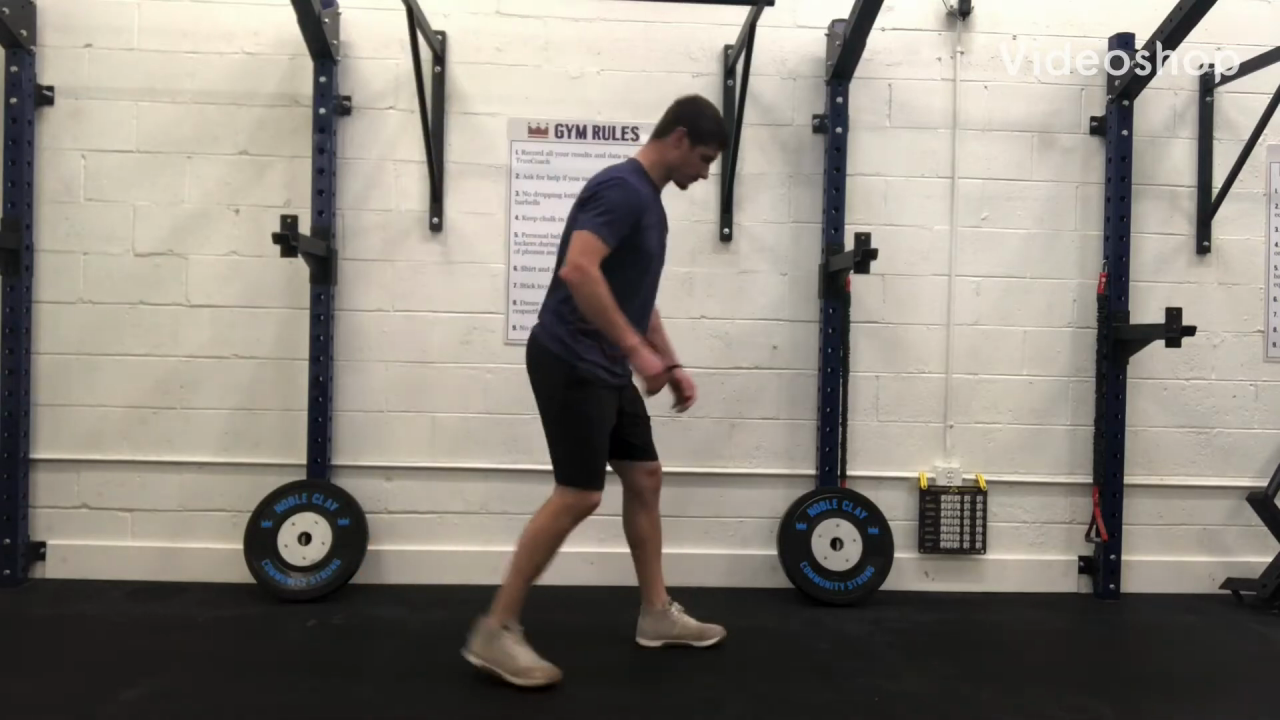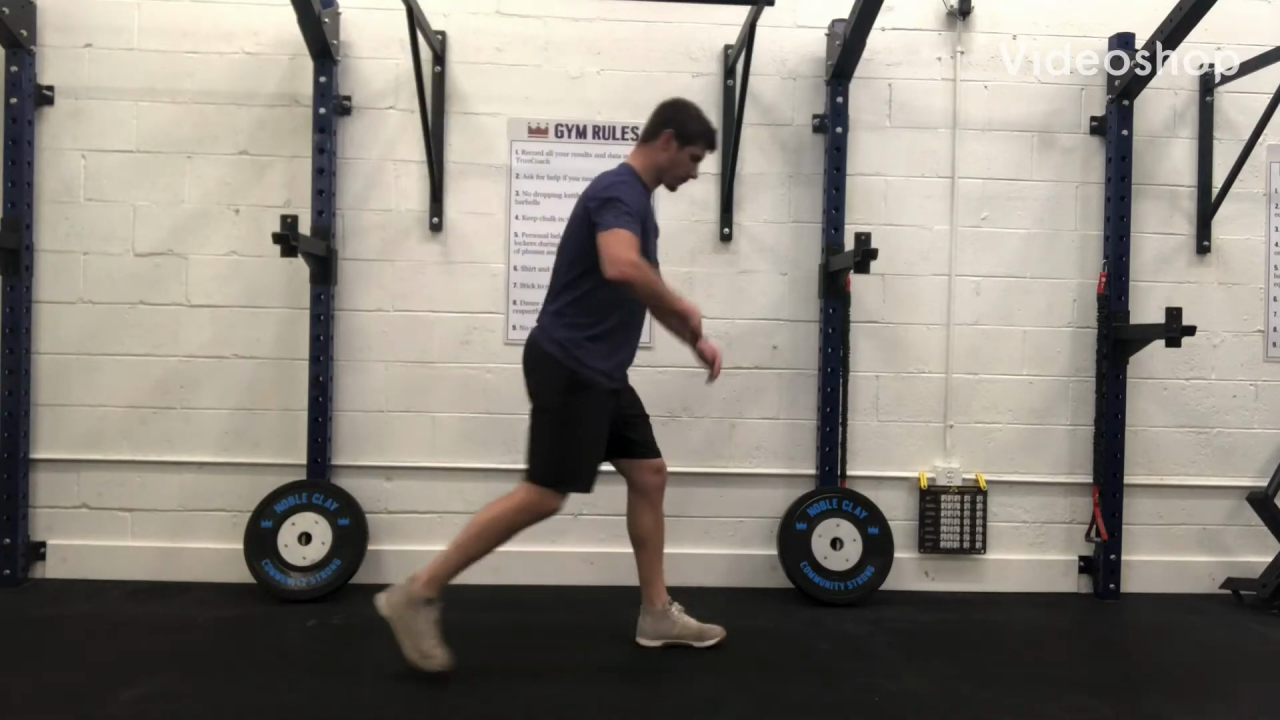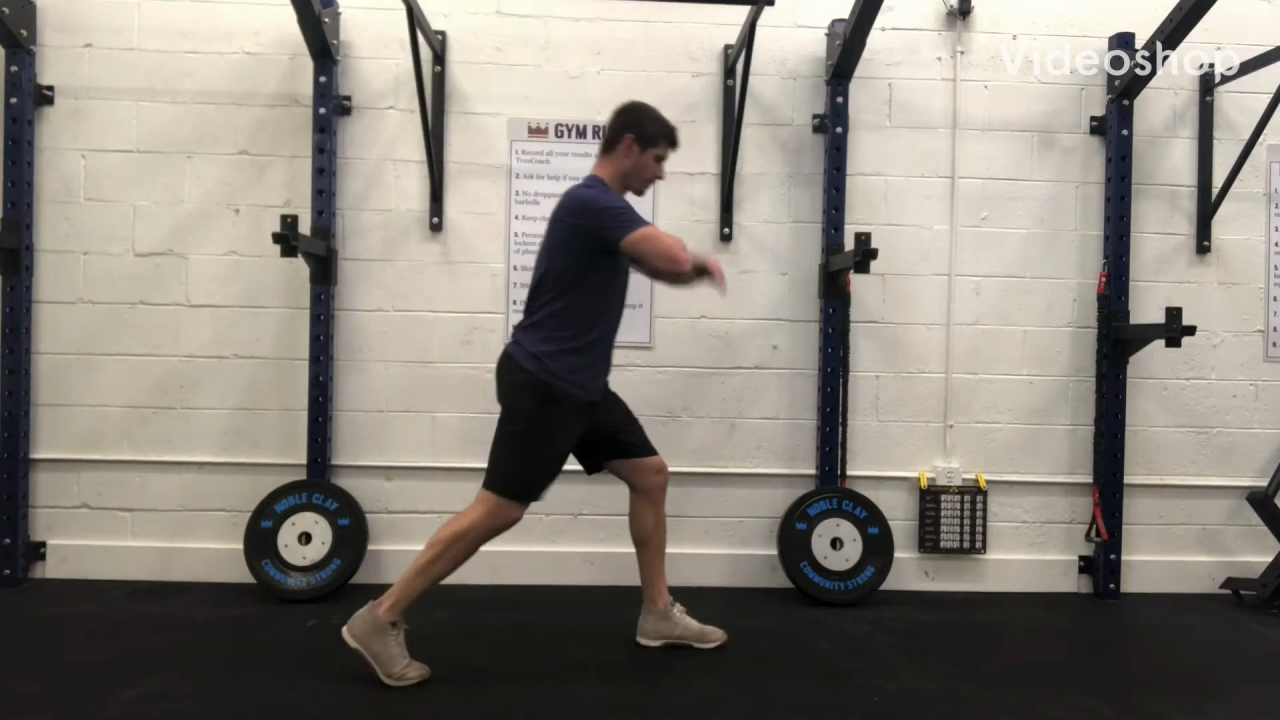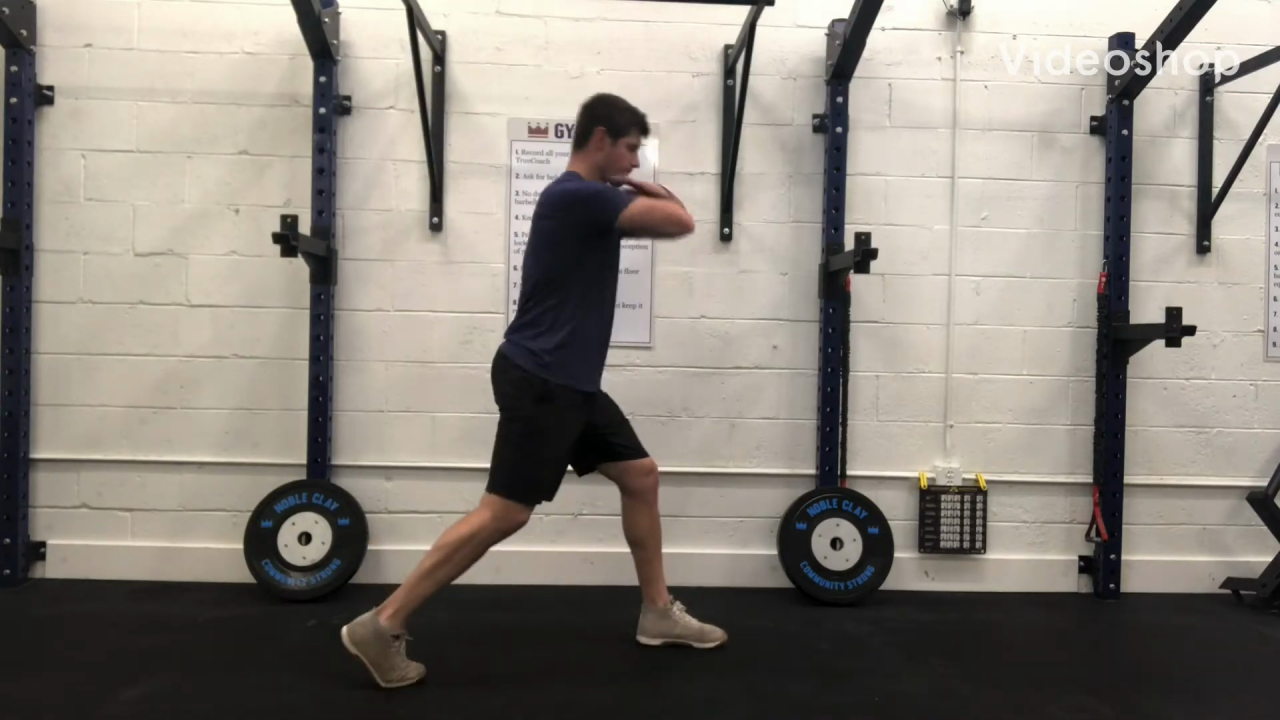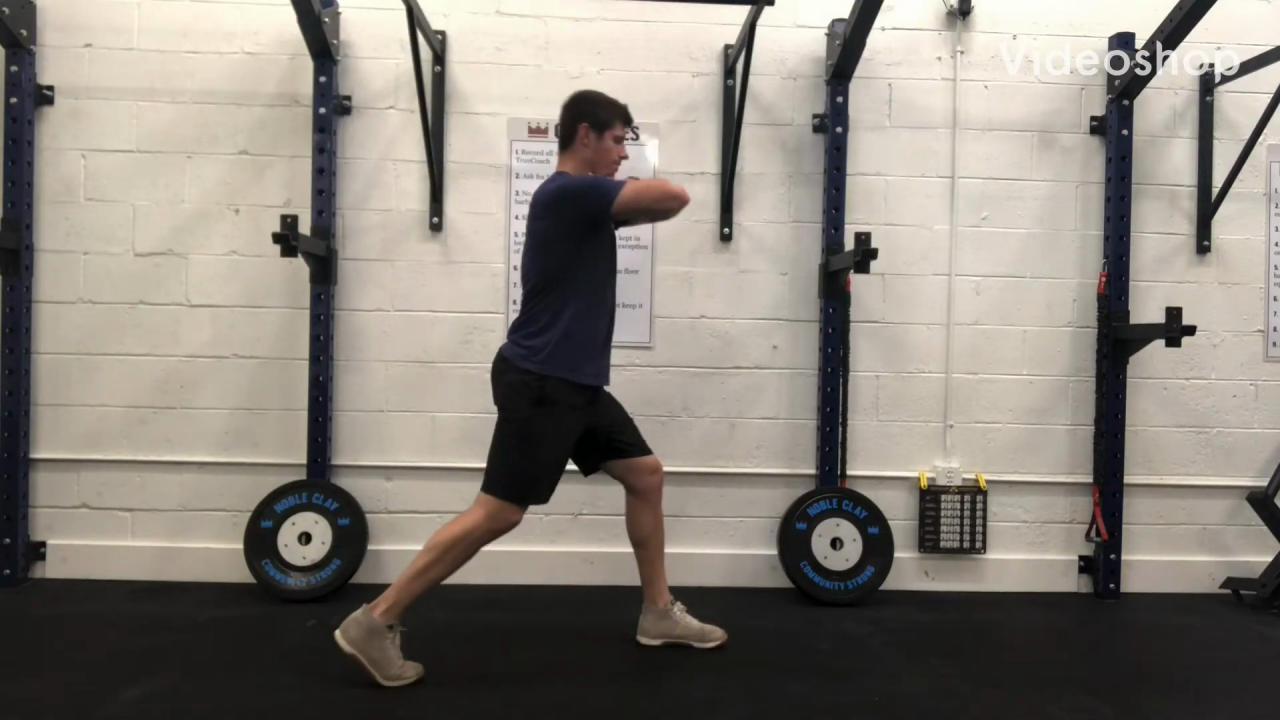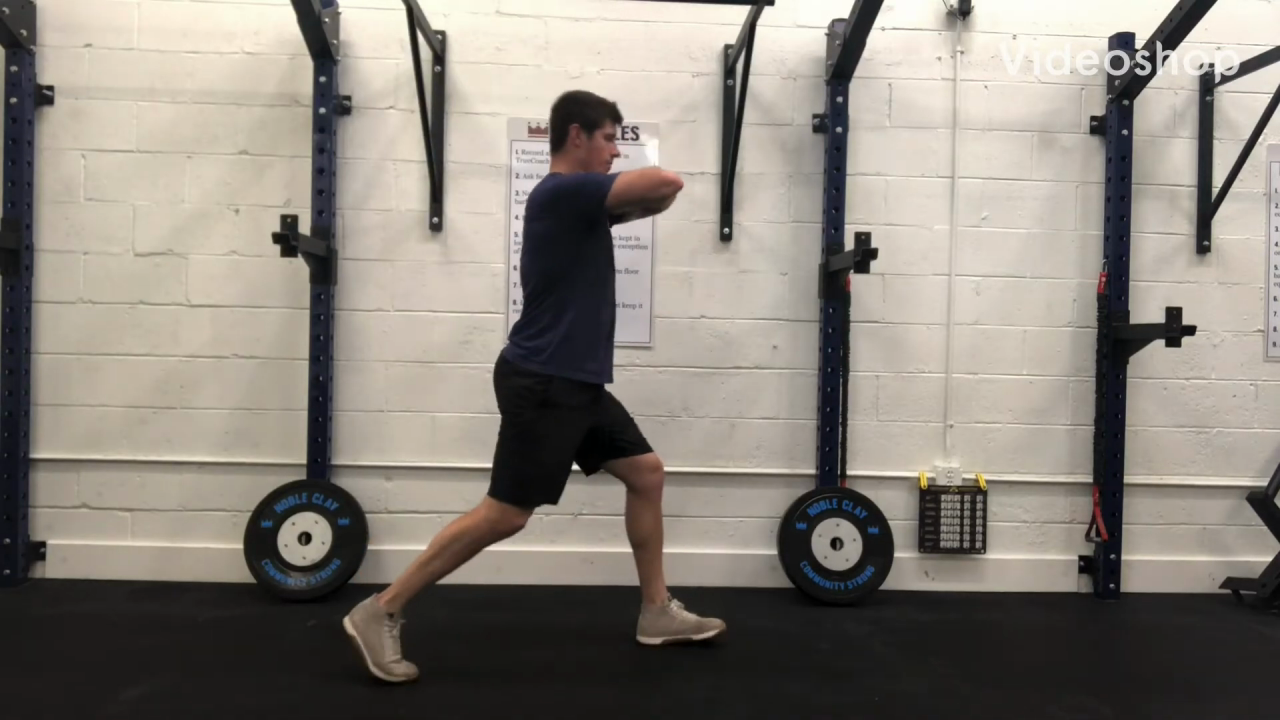
dt=0.2s
person 1, frame 1
left shoulder: (650, 200)
right shoulder: (621, 188)
right elbow: (577, 270)
left wrist: (670, 363)
right wrist: (636, 349)
left hip: (607, 366)
right hip: (572, 361)
left knee: (644, 479)
right knee: (578, 496)
left ankle: (656, 613)
right ankle: (496, 630)
person 1, frame 2
left shoulder: (638, 200)
right shoulder: (619, 192)
left elbow: (641, 290)
right elbow: (622, 269)
left wrist: (692, 340)
right wrist: (687, 315)
left hip: (601, 369)
right hip: (567, 365)
left knee: (650, 476)
right knee: (543, 495)
left ankle: (657, 612)
right ankle: (417, 596)
person 1, frame 3
left shoulder: (607, 206)
right shoulder: (594, 203)
left elbow: (660, 263)
right elbow: (669, 259)
left wrist: (695, 266)
right wrist: (696, 263)
left hip: (580, 381)
right hip: (541, 380)
left knee: (650, 475)
right knee: (500, 508)
left ankle: (658, 613)
right ankle: (380, 620)
person 1, frame 4
left shoulder: (594, 200)
right shoulder: (577, 196)
left elbow: (666, 214)
right elbow: (678, 224)
left wrist: (648, 192)
right wrist: (661, 201)
left hip: (573, 380)
right hip: (537, 379)
left knee: (641, 477)
right knee: (505, 511)
left ankle: (658, 612)
right ankle: (383, 627)
person 1, frame 5
left shoulder: (586, 199)
right shoulder: (568, 192)
left elbow: (657, 201)
right elbow: (674, 198)
left wrist: (631, 188)
right wrist: (631, 186)
left hip: (577, 381)
right hip: (538, 380)
left knee: (646, 475)
right knee: (498, 512)
left ankle: (659, 613)
right ankle: (375, 622)
person 1, frame 6
left shoulder: (581, 199)
right shoulder: (562, 192)
left elbow: (656, 197)
right elbow: (667, 182)
left wrist: (641, 194)
right wrist: (638, 184)
left hip: (577, 381)
right hip: (542, 381)
left knee: (647, 474)
right knee: (505, 513)
left ankle: (656, 611)
right ankle: (380, 612)
